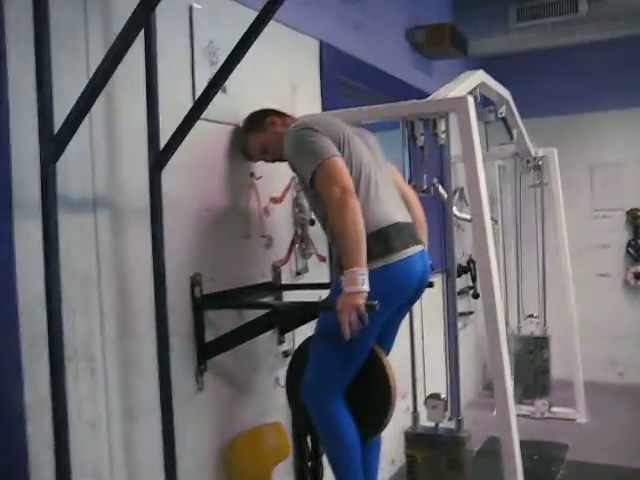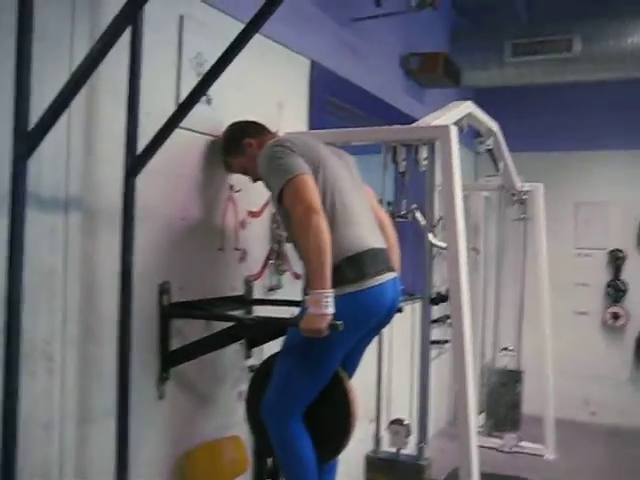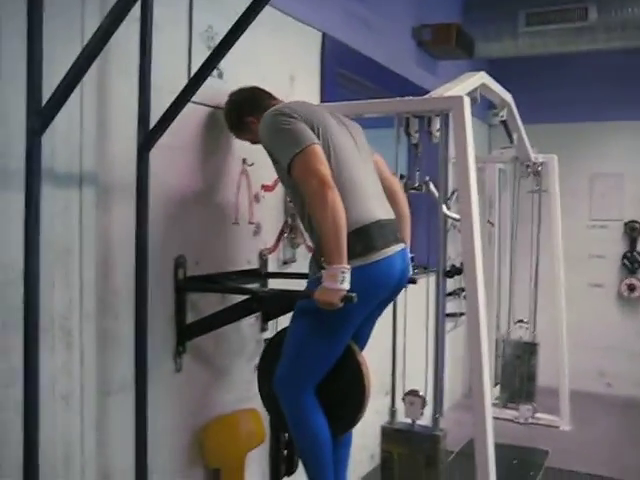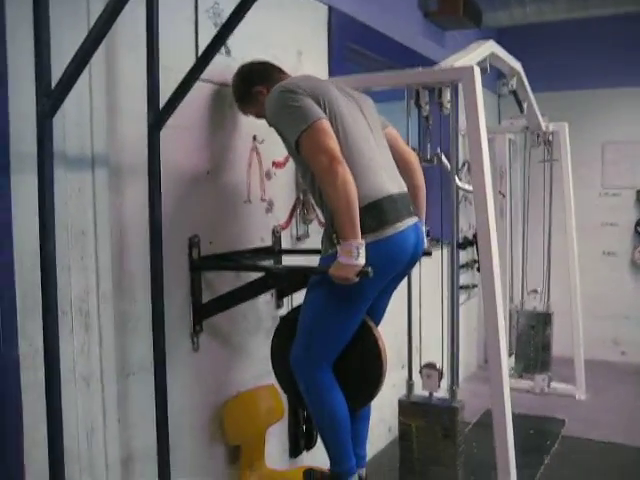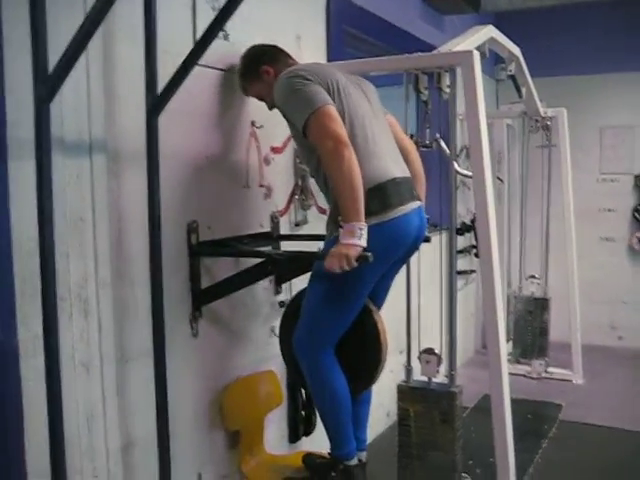
dt=0.4s
person 1, frame 1
left shoulder: (301, 133)
right shoulder: (352, 134)
left elbow: (343, 196)
right elbow: (409, 196)
left wrist: (354, 281)
left hip: (380, 266)
right hip: (412, 259)
left knee: (322, 390)
person 1, frame 2
left shoulder: (277, 151)
right shoulder: (330, 153)
left elbow: (310, 214)
right elbow: (383, 220)
left wrist: (319, 302)
left hip: (351, 291)
right hip: (385, 285)
left knee: (281, 410)
person 1, frame 3
left shoulder: (277, 119)
right shoulder: (338, 121)
left elbow: (322, 189)
right elbow: (393, 186)
left wrist: (335, 275)
left hip: (360, 264)
right hip: (391, 257)
left knee: (293, 385)
right knee: (330, 379)
person 1, frame 4
left shoulder: (284, 95)
right shoulder: (350, 95)
left elbow: (332, 165)
right elbow: (409, 160)
left wrist: (351, 251)
right wrist: (418, 226)
left hip: (373, 240)
right hip: (405, 231)
left knee: (310, 362)
right knee: (348, 355)
person 1, frame 5
left shoulder: (293, 81)
right shoulder: (350, 82)
left elbow: (339, 148)
right elbow: (407, 149)
left wrist: (352, 233)
left hip: (376, 222)
right hip: (408, 215)
left knee: (312, 344)
right knee: (350, 338)
